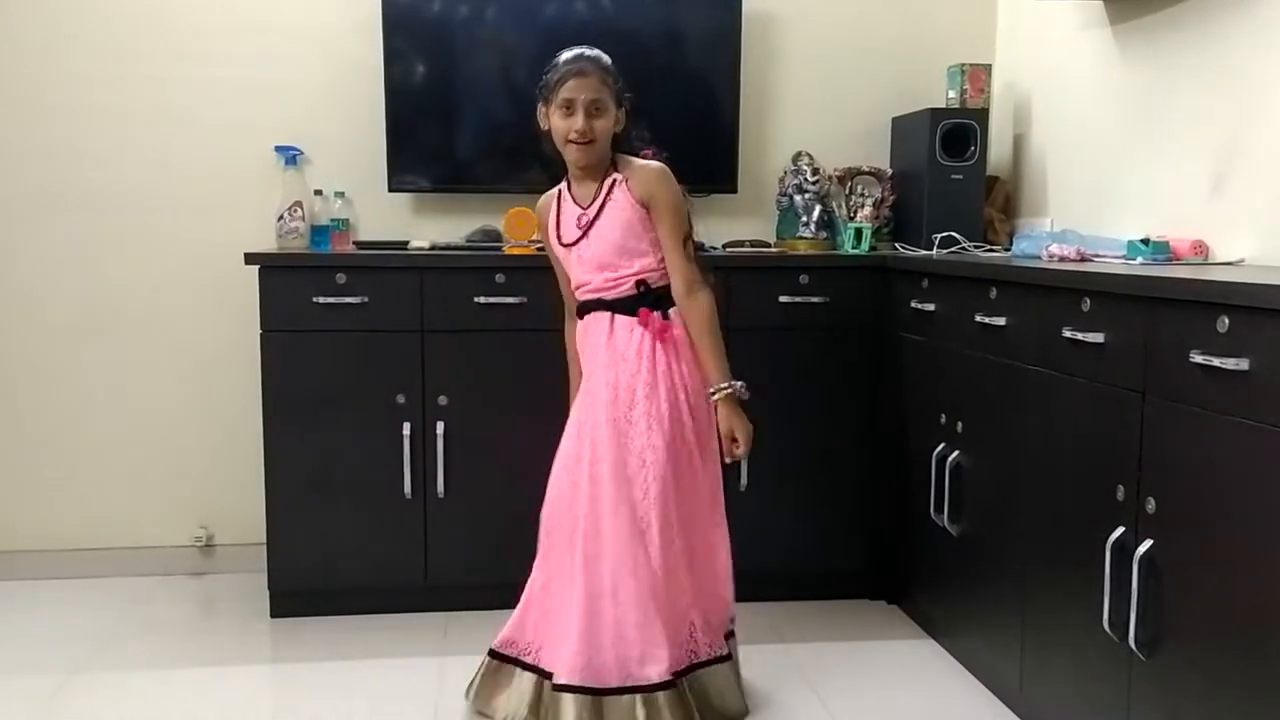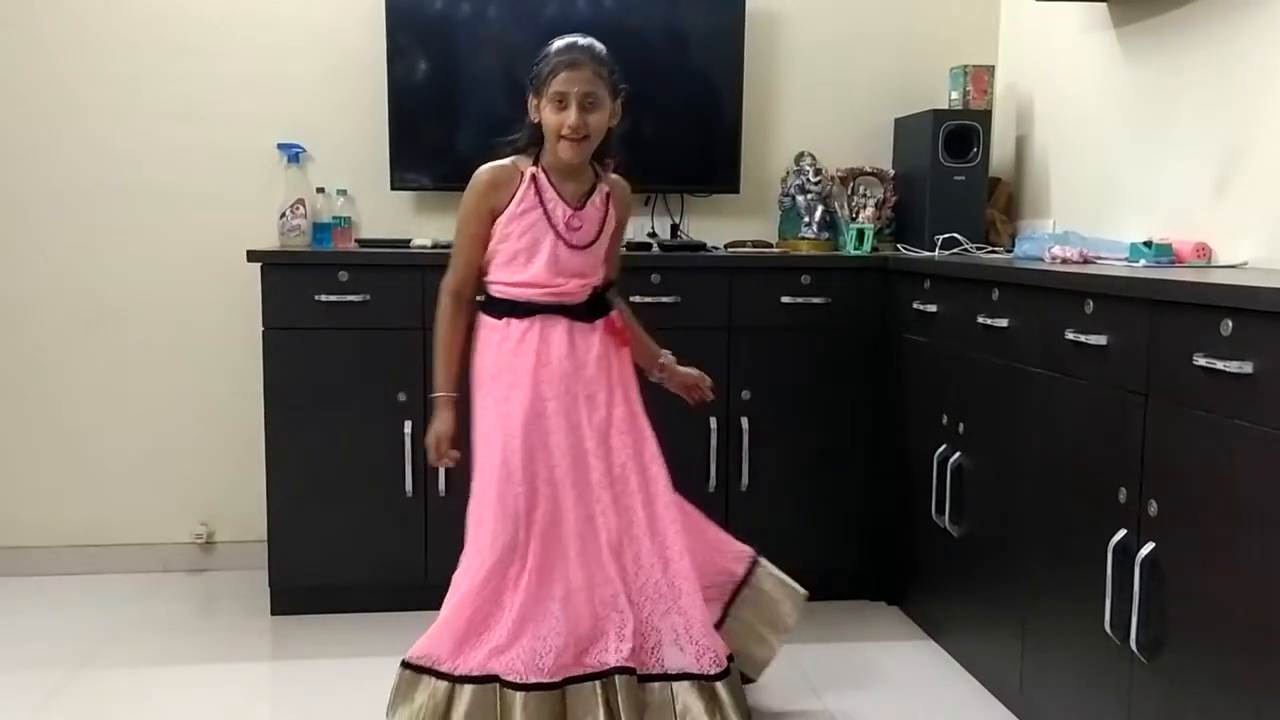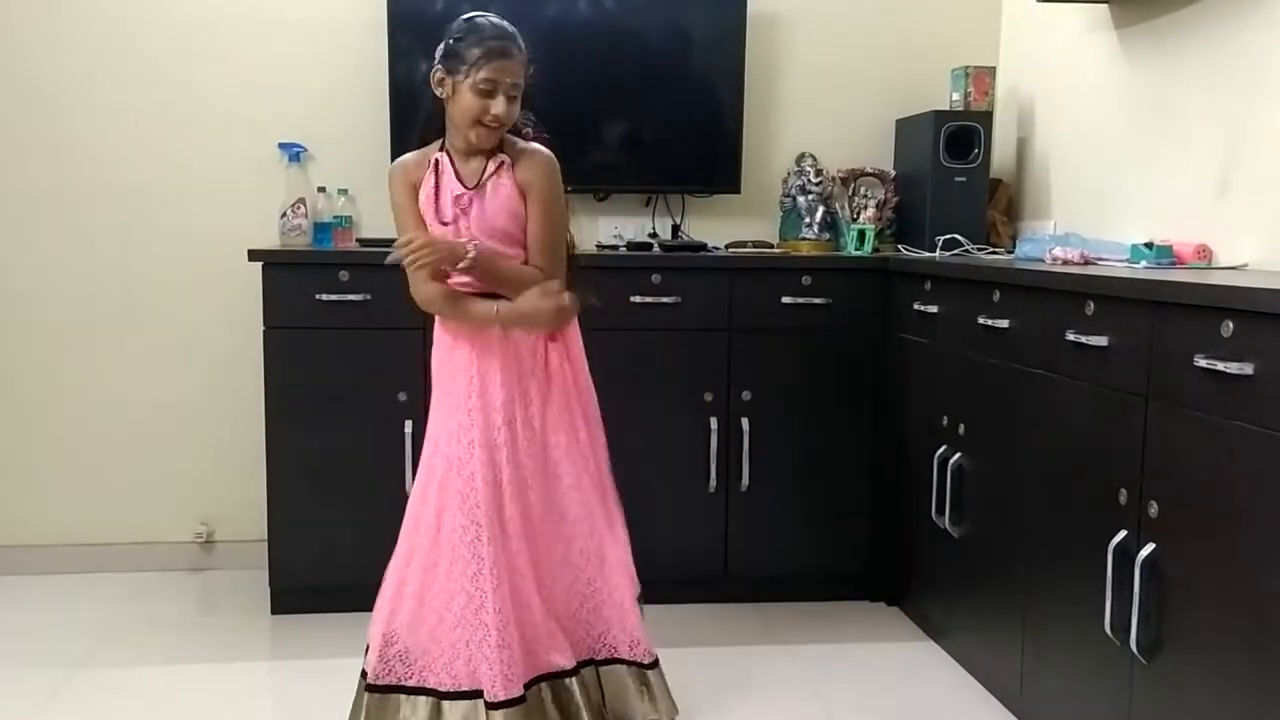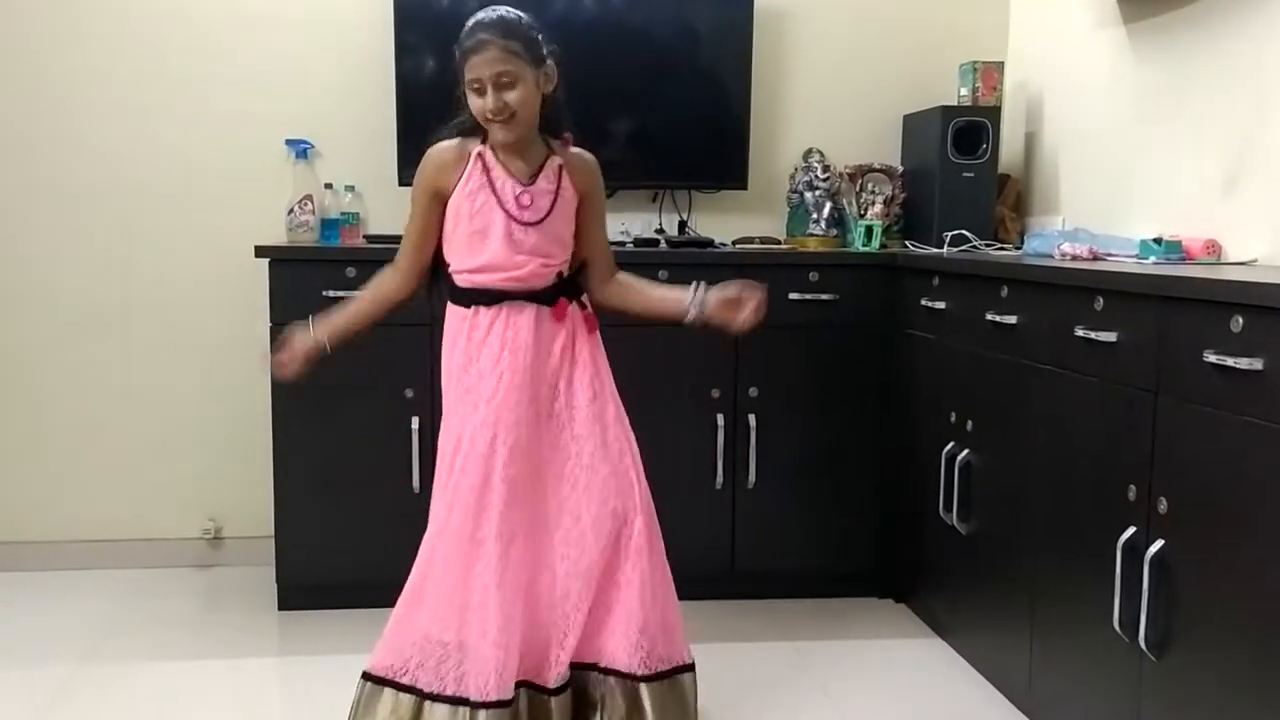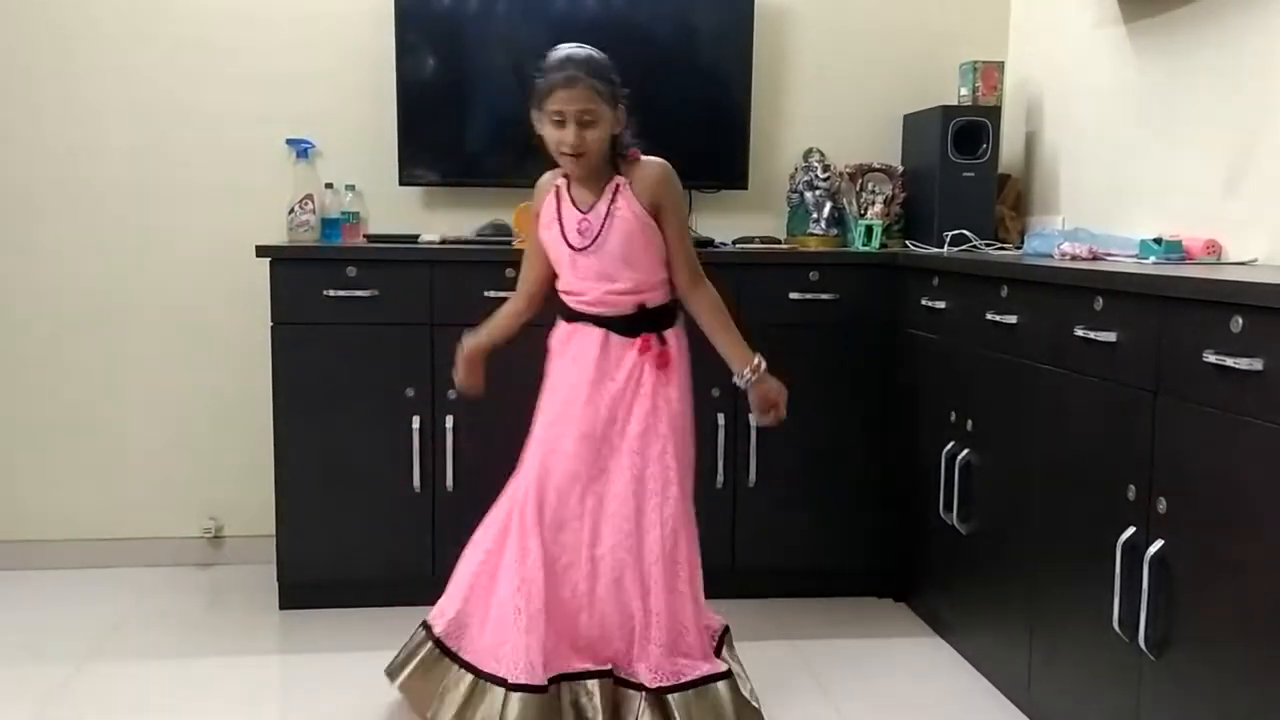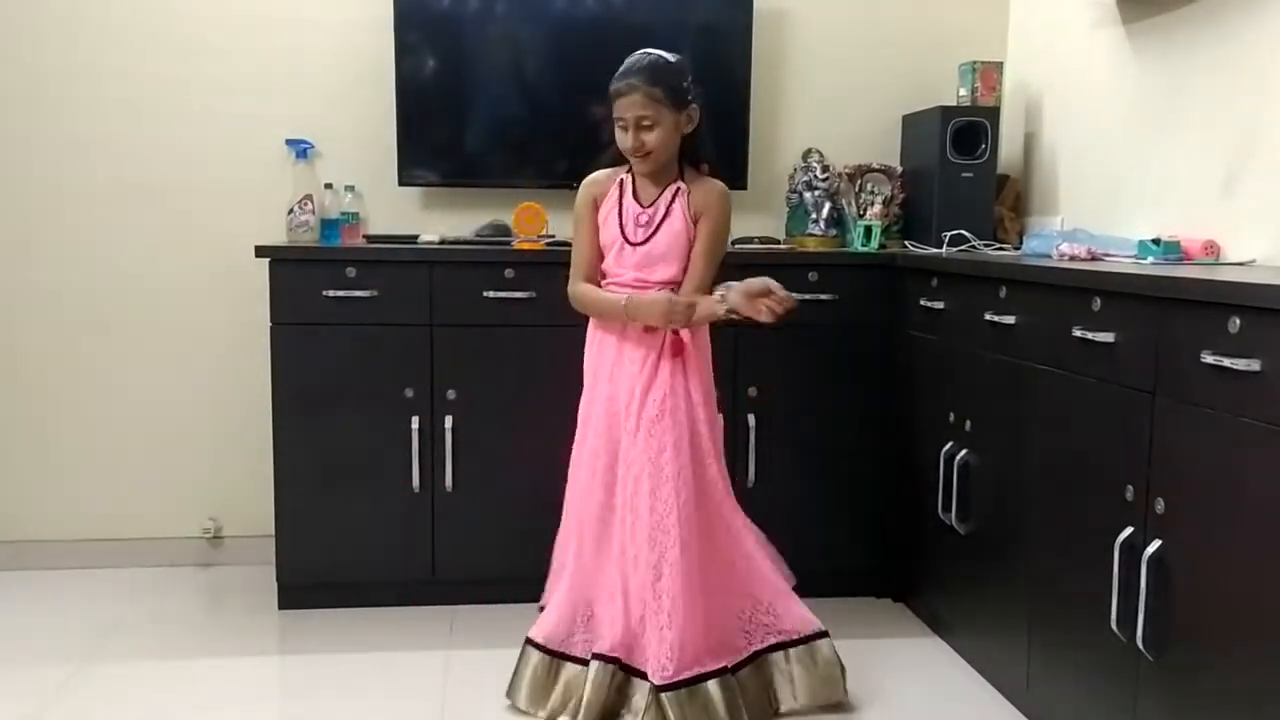
dt=0.5s
person 1, frame 1
left shoulder: (647, 179)
right shoulder: (549, 205)
left elbow: (689, 288)
left wrist: (723, 393)
right wrist: (581, 397)
left hip: (656, 361)
right hip: (599, 368)
left knee: (650, 521)
right knee: (584, 523)
person 1, frame 2
left shoulder: (616, 195)
right shoulder: (496, 182)
right elbow: (456, 294)
left wrist: (663, 366)
right wrist: (445, 402)
left hip: (595, 368)
right hip: (514, 370)
left knee: (633, 521)
right knee: (515, 531)
person 1, frame 3
left shoulder: (535, 165)
right shoulder: (410, 173)
left elbow: (547, 284)
right elbow: (429, 292)
left wrist: (464, 254)
right wrist: (517, 307)
left hip: (545, 367)
right hip: (469, 369)
left knee: (565, 522)
right knee: (470, 526)
person 1, frame 4
left shoulder: (579, 169)
right shoulder: (445, 163)
left elbow: (603, 280)
right elbow: (406, 271)
left wrist: (700, 303)
right wrist: (321, 333)
left hip: (565, 354)
right hip: (481, 355)
left knee: (603, 512)
right knee: (484, 521)
person 1, frame 5
left shoulder: (653, 180)
right shoulder: (545, 194)
left elbow: (692, 285)
right elbow: (530, 295)
left wrist: (749, 365)
right wrist: (480, 345)
left hip: (650, 367)
right hip: (577, 364)
left knee: (647, 520)
right knee: (544, 508)
person 1, frame 6
left shoulder: (707, 197)
right shoulder: (597, 189)
left elbow: (695, 294)
right elbow: (579, 288)
left wrist: (736, 298)
right wrist: (639, 304)
left hip: (675, 361)
right hip: (612, 359)
left knee: (676, 509)
right knee: (604, 505)
right ankle: (600, 663)
